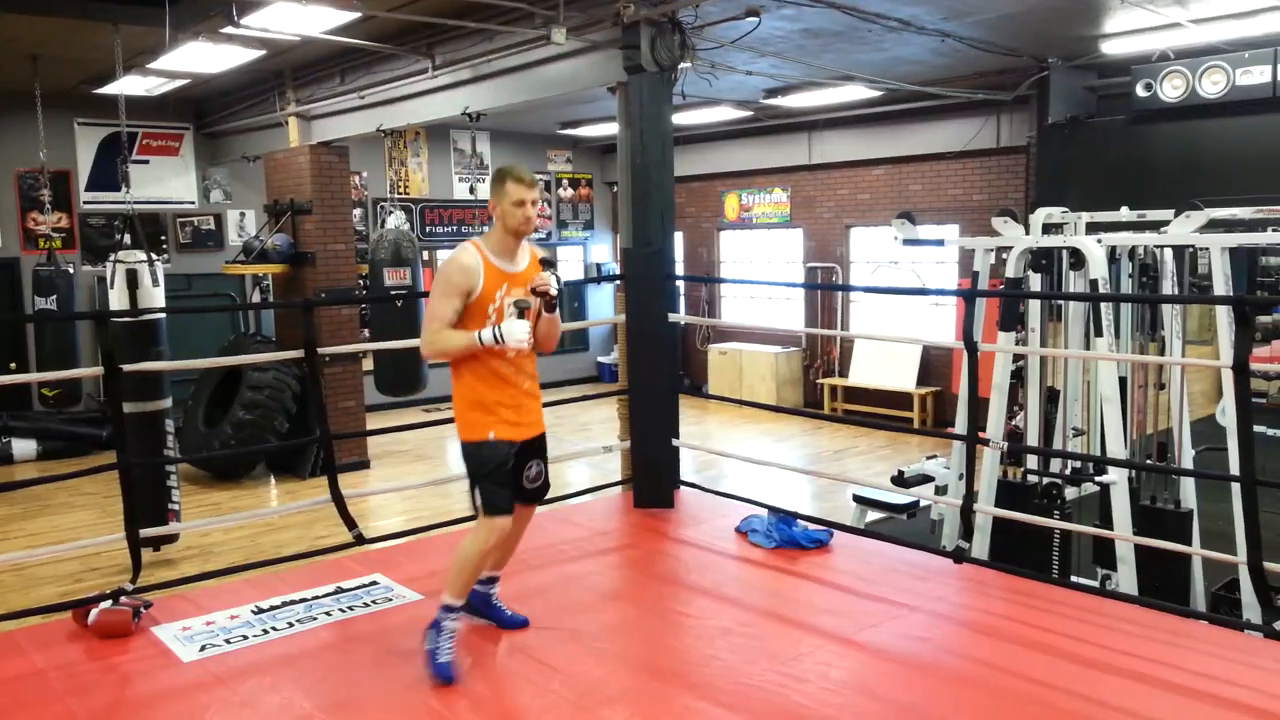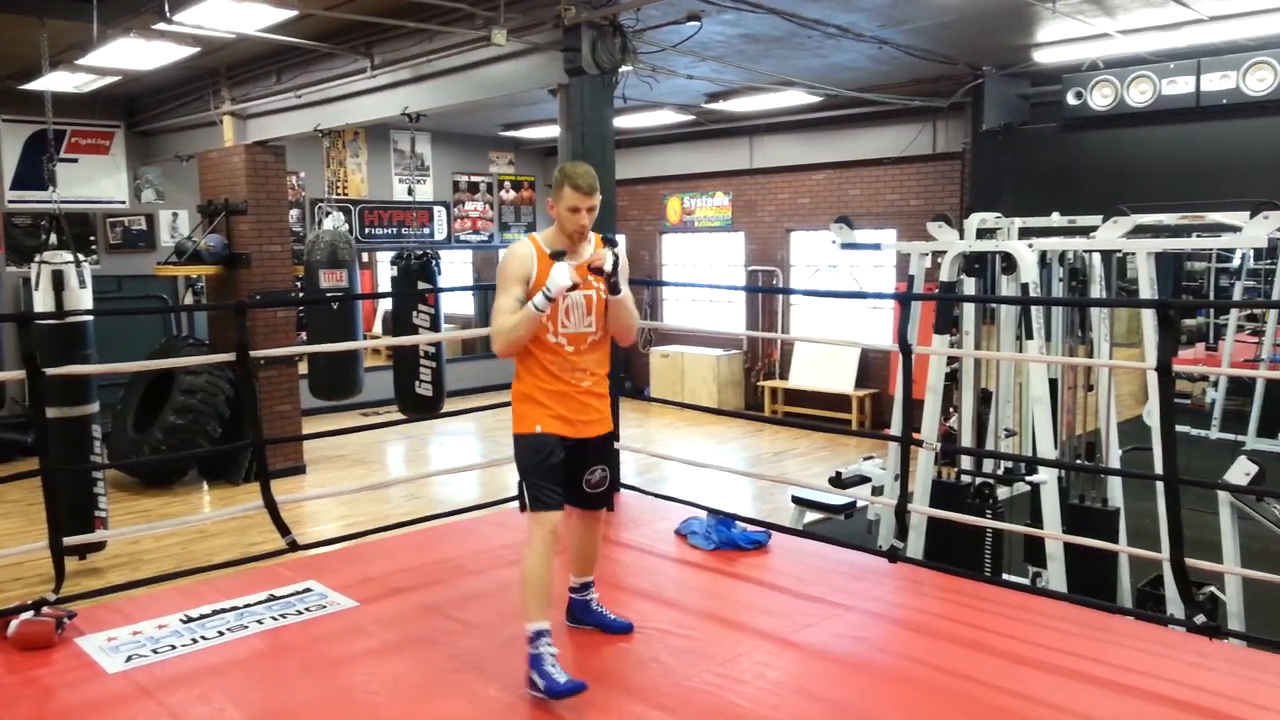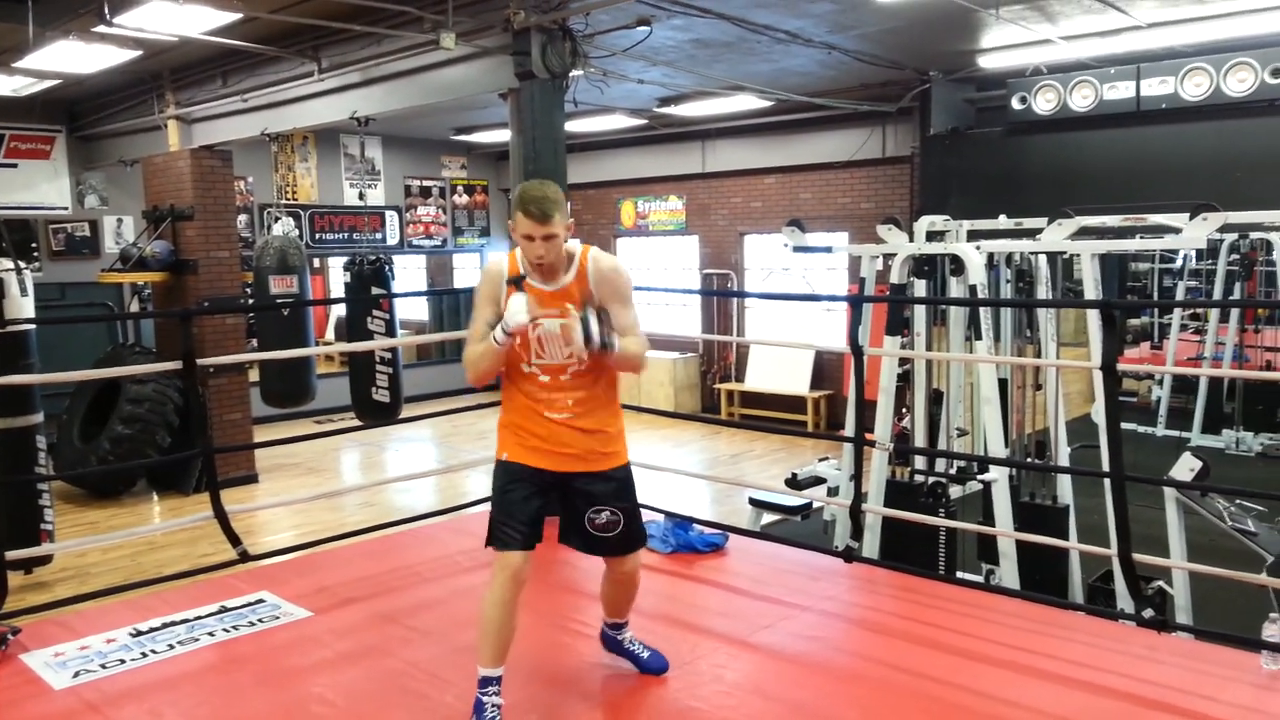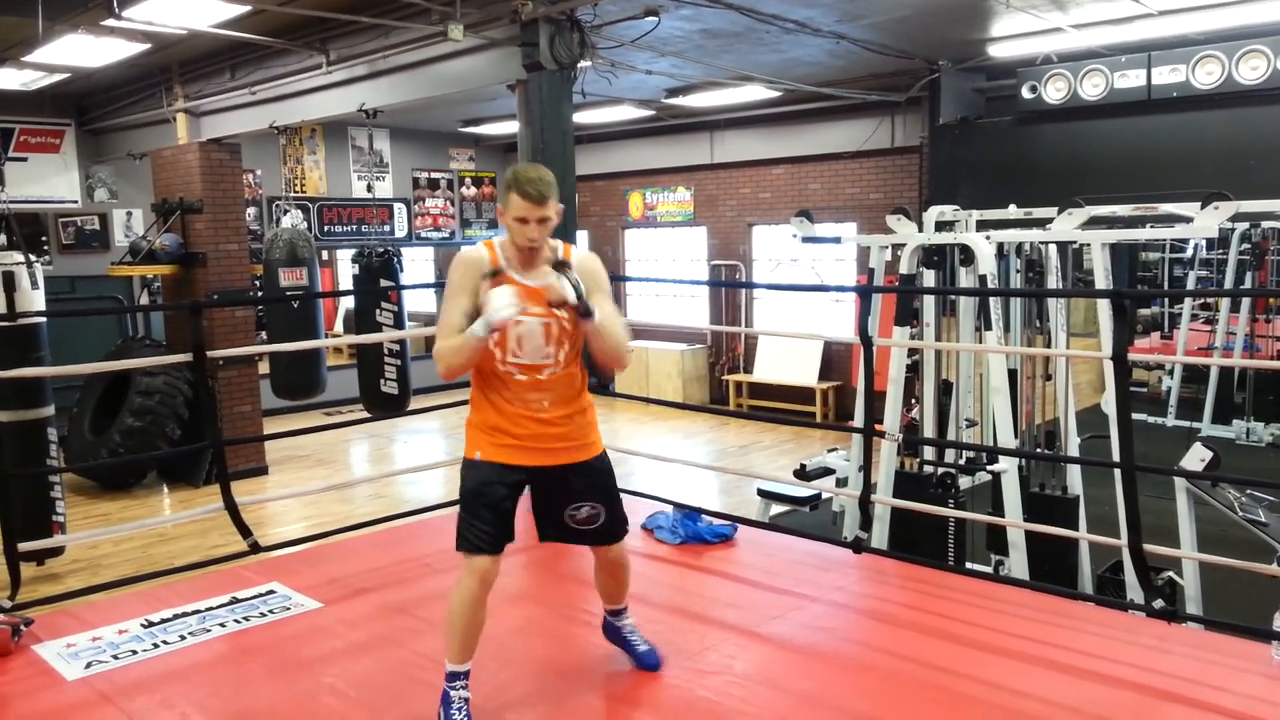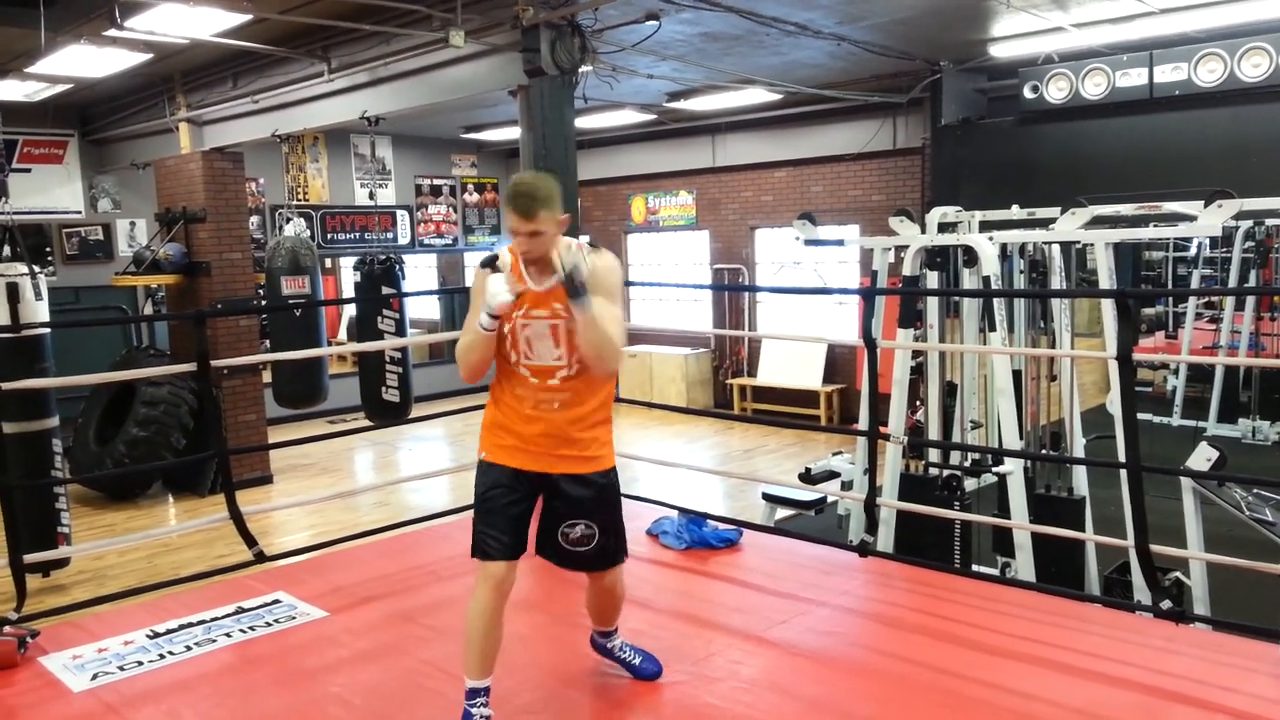
dt=1s
person 1, frame 1
left shoulder: (537, 259)
right shoulder: (464, 264)
left elbow: (548, 344)
right elbow: (430, 343)
left wrist: (550, 302)
right wrist: (493, 336)
left hip: (527, 413)
right hip: (484, 418)
left knee: (522, 512)
right knee: (493, 524)
left ankle: (483, 593)
right ankle: (443, 623)
person 1, frame 2
left shoulder: (606, 254)
right shoulder: (522, 257)
left elbow: (628, 336)
right elbow: (501, 344)
left wrist: (613, 284)
right wrist: (547, 293)
left hip: (593, 413)
right hip: (540, 415)
left knee: (591, 512)
right knee: (545, 525)
left ankle: (582, 600)
right ankle: (540, 652)
person 1, frame 3
left shoulder: (605, 270)
right shoulder: (498, 275)
left elbow: (636, 358)
right elbow: (474, 373)
left wrist: (604, 340)
right wrist: (506, 328)
left hip: (599, 447)
right hip: (525, 449)
left knee: (625, 561)
right knee: (510, 567)
left ankle: (616, 633)
person 1, frame 4
left shoulder: (583, 265)
right shoulder: (474, 264)
left elbow: (617, 358)
right elbow: (445, 365)
left wrist: (582, 306)
right wrist: (486, 324)
left hip: (573, 441)
right hip: (496, 445)
left knee: (612, 549)
right knee: (478, 570)
left ankle: (616, 622)
person 1, frame 5
left shoulder: (599, 266)
right shoulder: (495, 270)
left elbow: (608, 364)
right elbow: (468, 371)
left wrist: (578, 290)
right wrist: (491, 310)
left hip: (585, 453)
right hip: (509, 451)
left knee: (605, 573)
right knee: (494, 577)
left ankle: (606, 638)
